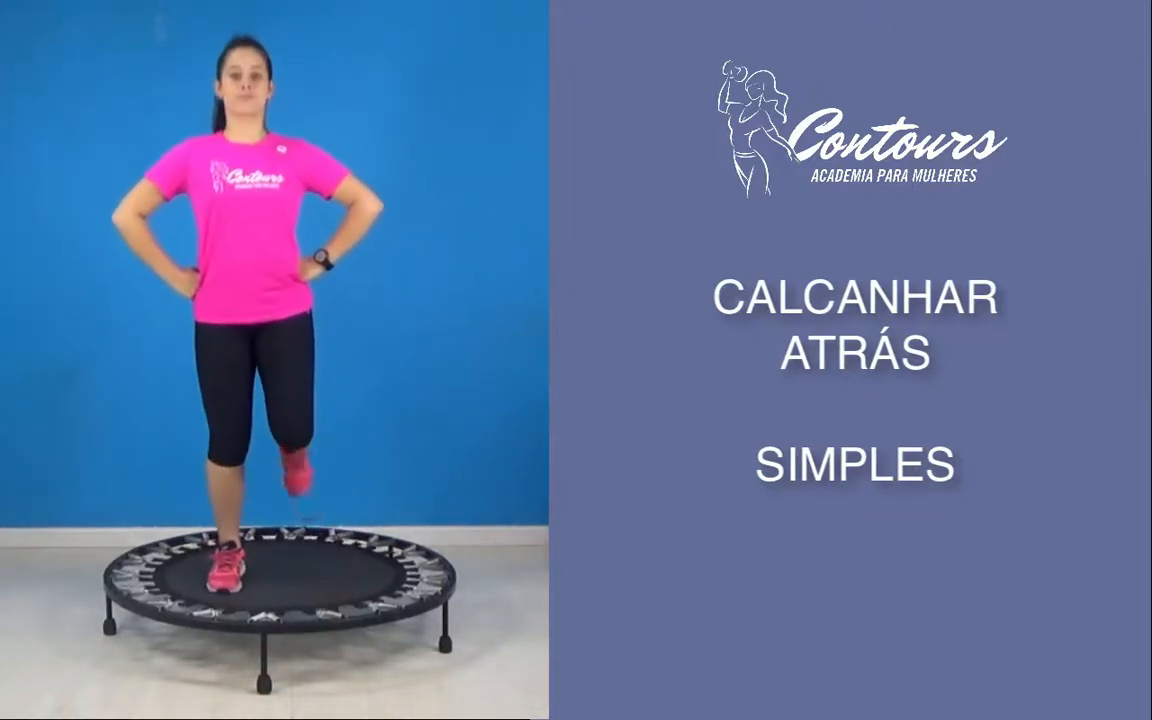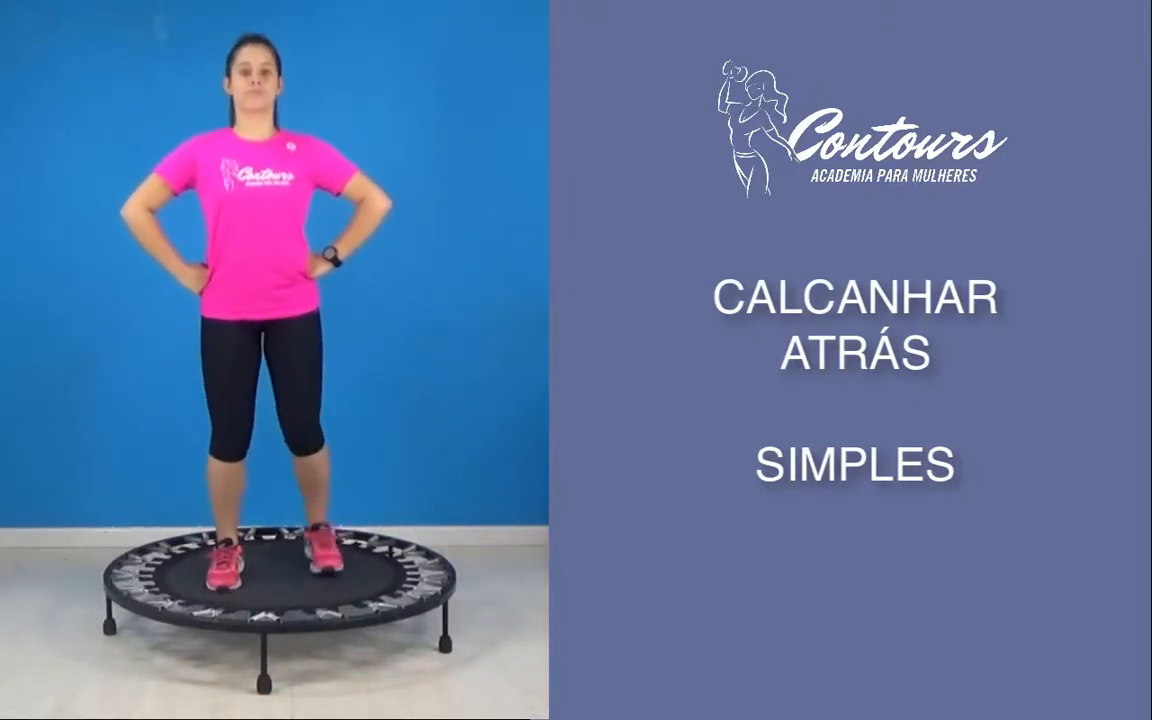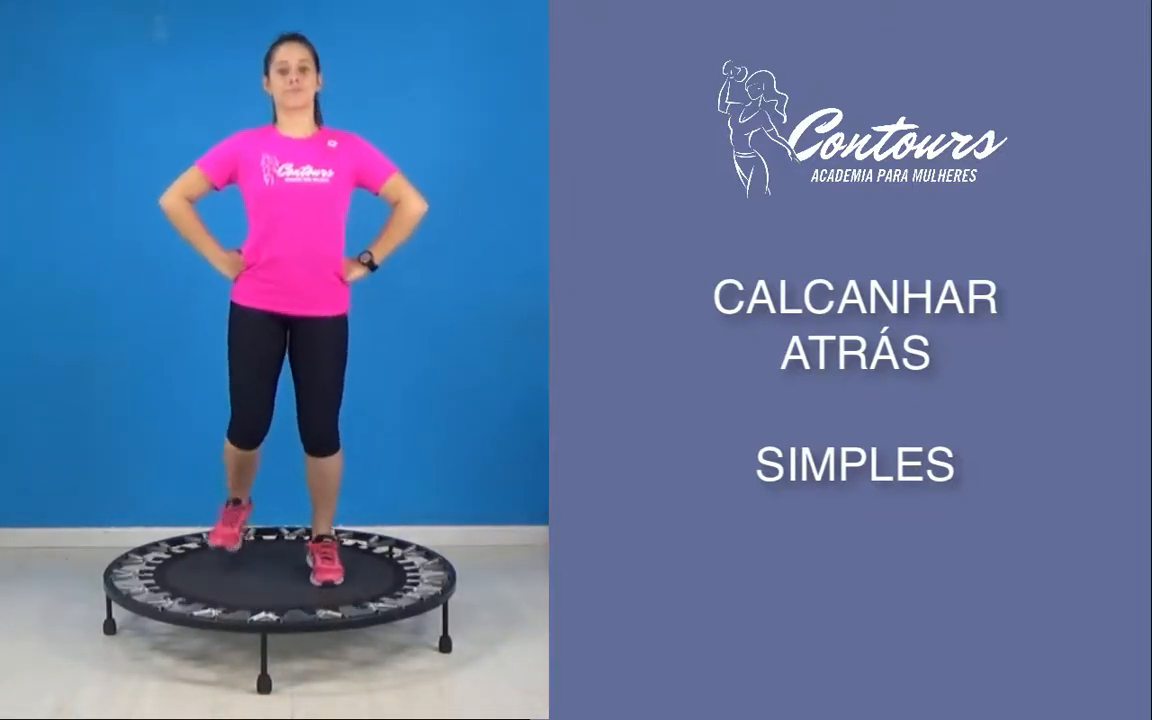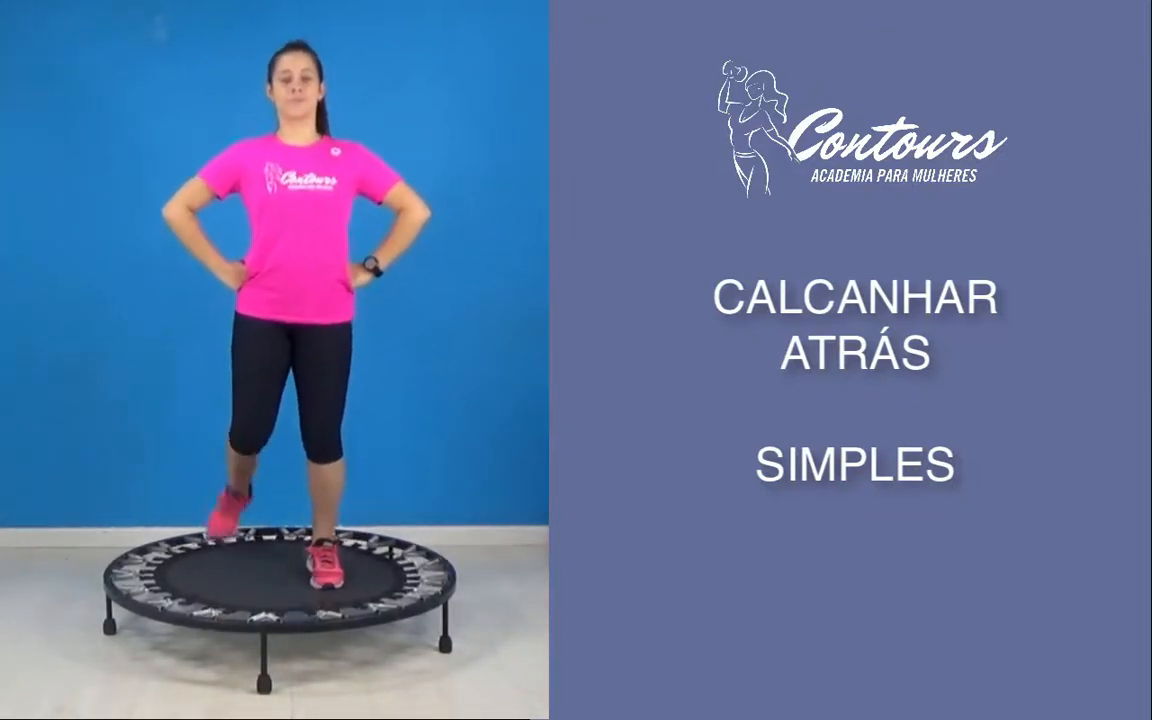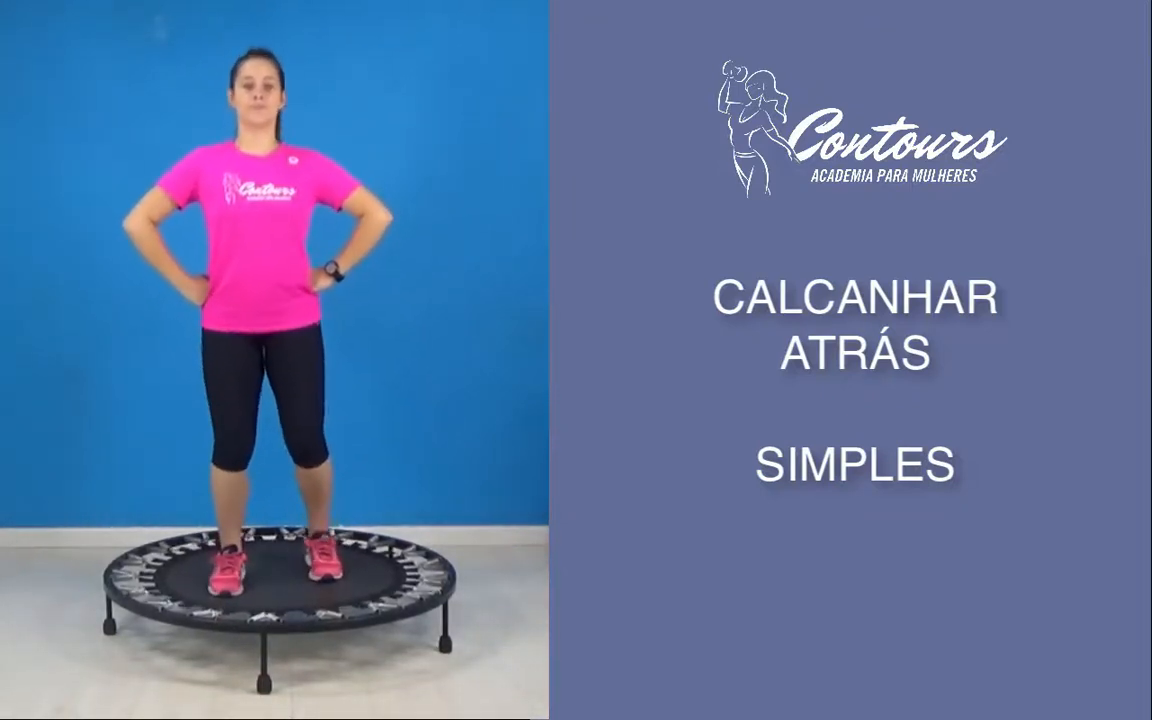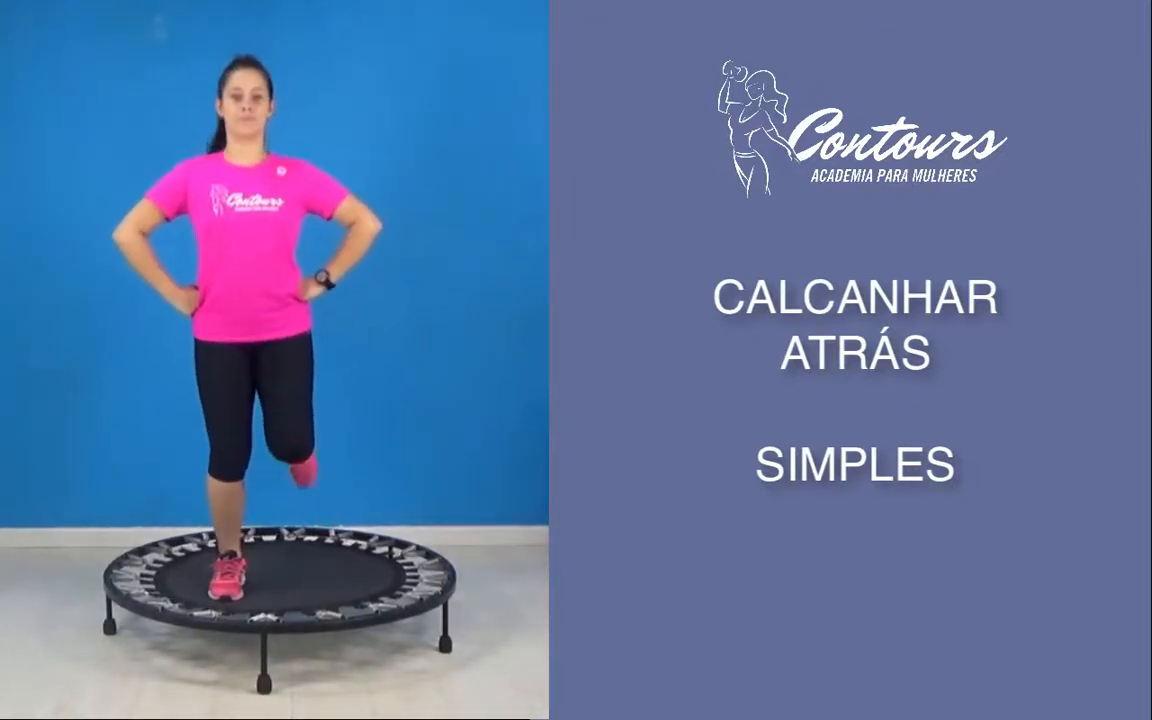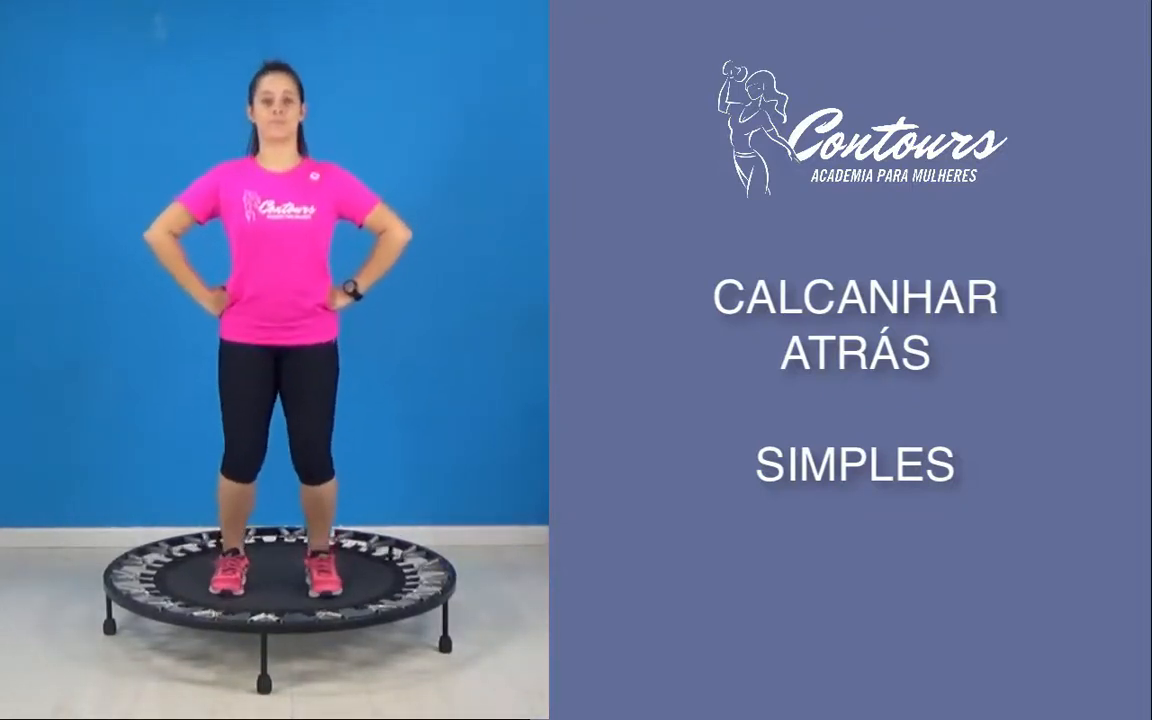
dt=0.4s
person 1, frame 1
left shoulder: (298, 155)
right shoulder: (192, 155)
left elbow: (367, 204)
right elbow: (127, 215)
left wrist: (322, 261)
right wrist: (176, 276)
left hip: (287, 314)
right hip: (218, 319)
left knee: (293, 429)
right knee: (227, 439)
left ankle: (292, 455)
right ankle: (228, 548)
person 1, frame 2
left shoulder: (308, 152)
right shoulder: (201, 151)
left elbow: (376, 201)
right elbow: (135, 209)
left wrist: (330, 259)
right wrist: (184, 271)
left hip: (295, 312)
right hip: (225, 315)
left knee: (302, 429)
right knee: (229, 435)
left ankle: (319, 531)
right ankle: (226, 546)
person 1, frame 3
left shoulder: (349, 150)
right shoulder: (243, 147)
left elbow: (412, 204)
right elbow: (174, 199)
left wrist: (366, 262)
right wrist: (221, 259)
left hip: (324, 311)
right hip: (255, 306)
left knee: (321, 430)
right knee: (248, 422)
left ankle: (323, 540)
right ankle: (236, 504)
person 1, frame 4
left shoulder: (351, 158)
right shoulder: (245, 156)
left elbow: (415, 211)
right elbow: (177, 209)
left wrist: (370, 268)
right wrist: (224, 269)
left hip: (329, 319)
right hip: (260, 315)
left knee: (323, 437)
right knee: (249, 430)
left ankle: (324, 545)
right ankle: (237, 489)
person 1, frame 5
left shoulder: (310, 166)
right shoulder: (203, 164)
left elbow: (377, 215)
right elbow: (138, 222)
left wrist: (331, 273)
right wrist: (187, 283)
left hip: (296, 326)
right hip: (226, 329)
left knee: (307, 443)
right knee: (232, 446)
left ankle: (320, 537)
right ankle: (230, 552)
person 1, frame 6
left shoulder: (298, 176)
right shoulder: (192, 175)
left elbow: (367, 223)
right elbow: (128, 233)
left wrist: (323, 280)
right wrist: (176, 294)
left hip: (286, 333)
right hip: (218, 336)
left knee: (292, 444)
right knee: (228, 454)
left ankle: (299, 452)
right ankle: (229, 558)
person 1, frame 7
left shoulder: (331, 181)
right shoulder: (225, 180)
left elbow: (396, 233)
right elbow: (160, 234)
left wrist: (351, 290)
right wrist: (205, 295)
left hip: (312, 341)
right hip: (244, 340)
left knee: (312, 457)
right knee: (242, 456)
left ankle: (321, 555)
right ankle: (231, 555)
